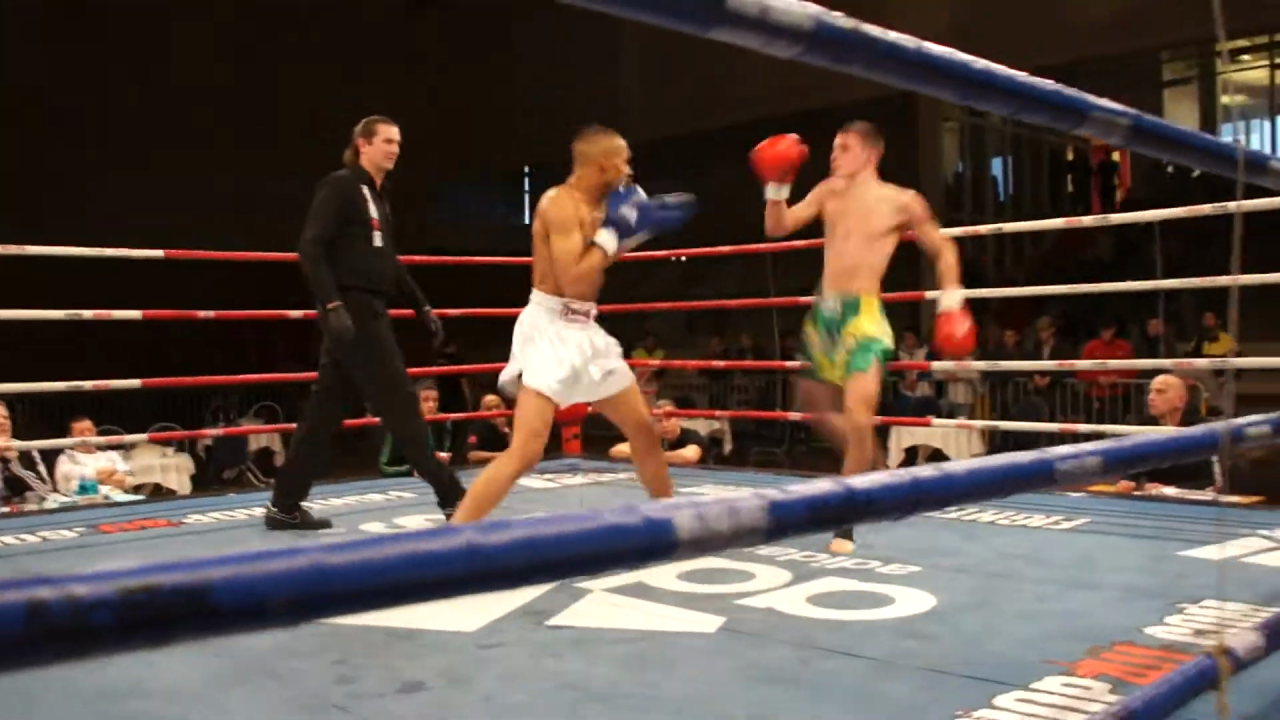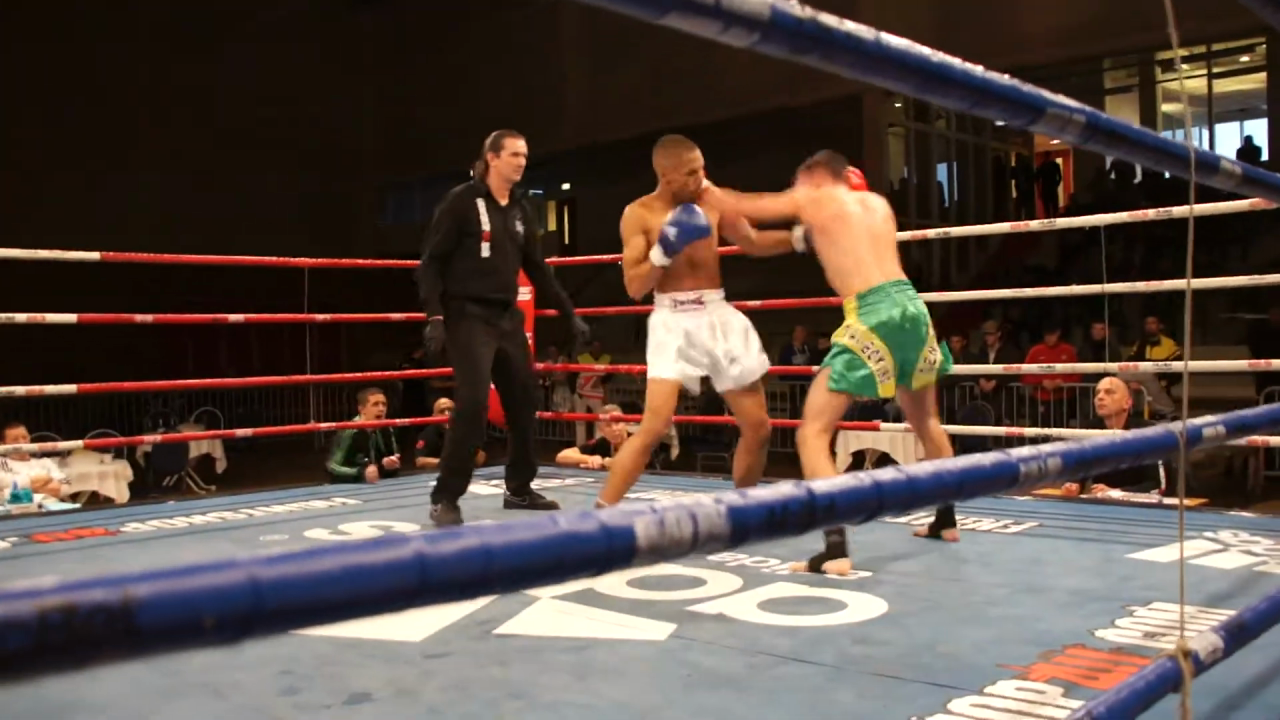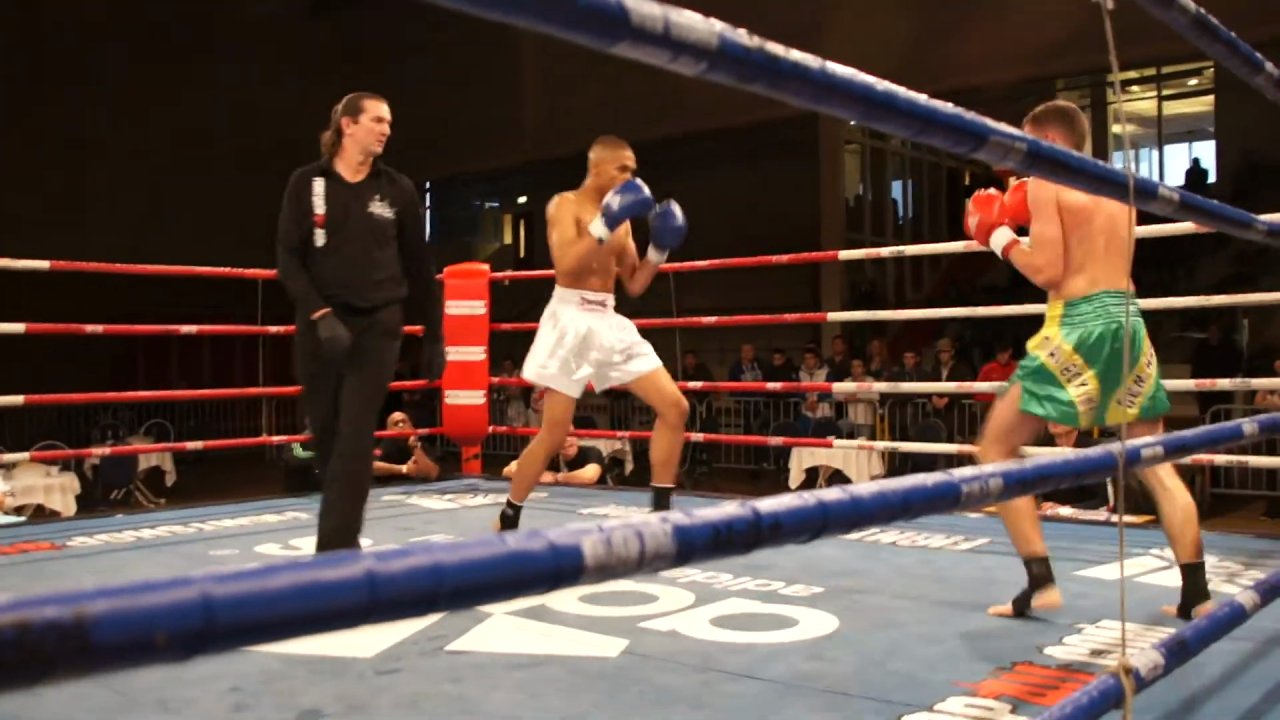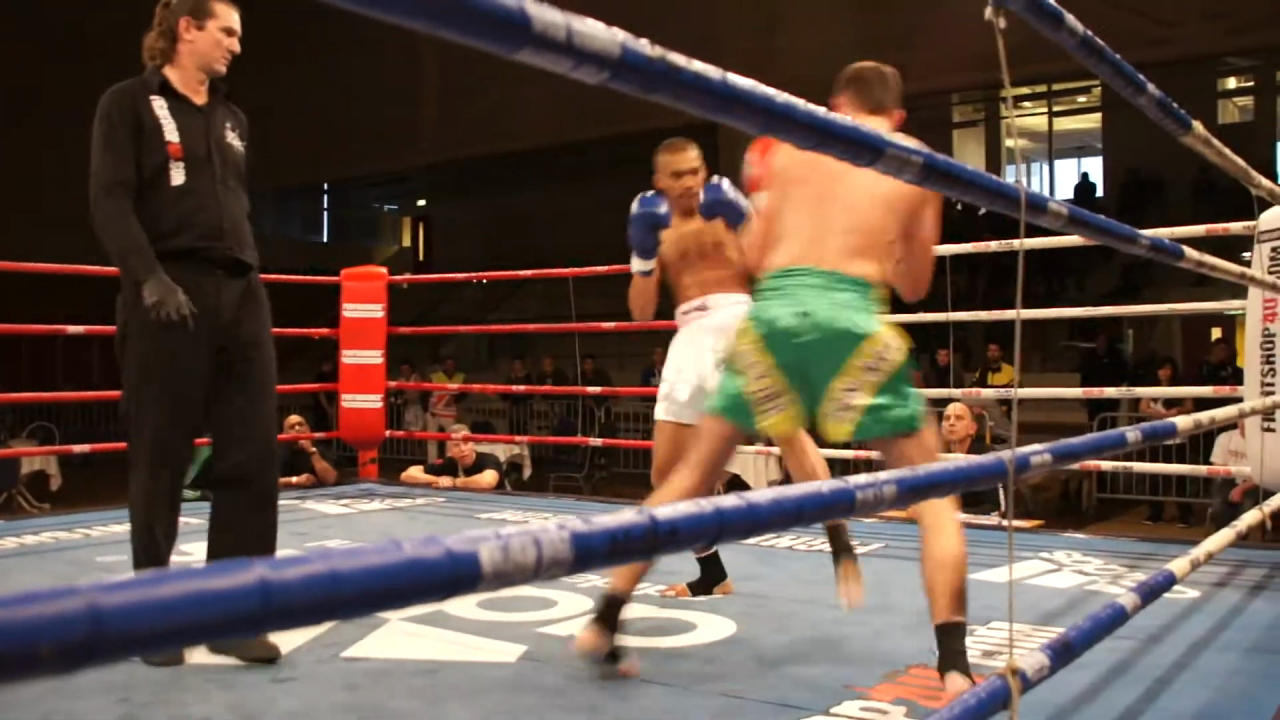
dt=1s
person 1, frame 1
left shoulder: (903, 202)
right shoulder: (831, 190)
left elbow: (943, 251)
right elbow: (777, 226)
left wrist: (954, 306)
right wrist: (776, 183)
left hip: (863, 315)
right hip: (827, 308)
left knee: (859, 422)
right knee: (816, 406)
left ankle: (844, 521)
right ankle: (865, 467)
person 1, frame 2
left shoulder: (811, 198)
right shoulder: (877, 203)
left elbow: (734, 206)
left wrist: (701, 188)
left hip: (868, 319)
right hip: (907, 305)
left knee: (811, 431)
right knee: (924, 421)
left ankle: (835, 548)
right ankle: (946, 518)
person 1, frame 3
left shoulder: (1044, 184)
left elbow: (1047, 274)
left wrist: (1000, 236)
left hip: (1074, 329)
right hip: (1125, 324)
left knee: (994, 449)
right knee: (1156, 466)
left ankle: (1040, 580)
right ankle: (1195, 590)
person 1, frame 4
left shoulder: (791, 149)
right elbow: (914, 285)
left hip: (772, 317)
right hip: (852, 326)
left knee: (690, 477)
right knee: (934, 493)
left ankle: (606, 621)
right ankle: (952, 663)
person 2, frame 1
left shoulder: (379, 193)
right shoulder: (341, 187)
left elbow: (389, 263)
right elbow: (312, 250)
left wrist: (423, 308)
right wrist: (331, 304)
left hip: (366, 311)
right hip: (356, 309)
left knee: (328, 410)
right knee: (400, 401)
left ankle: (285, 503)
right ankle: (451, 497)
person 2, frame 2
left shoulder: (521, 210)
right shoulder: (461, 201)
left elbow: (536, 268)
right elbow: (432, 262)
left wrist: (569, 313)
right wrist: (433, 315)
left hip: (505, 317)
right hip: (467, 315)
left knee: (523, 400)
right knee: (473, 401)
left ankle: (519, 488)
right ankle: (447, 496)
person 2, frame 3
left shoulder: (399, 191)
right shoulder: (306, 183)
left elbow: (419, 268)
right elbow: (289, 260)
left wrist: (432, 337)
right wrist: (320, 314)
left hip: (377, 327)
right hip: (322, 326)
left knee: (354, 438)
right knee: (325, 437)
left ankle: (334, 552)
right ankle: (340, 537)
person 2, frame 4
left shoulder: (233, 120)
right shoulder: (129, 104)
right elbow: (109, 202)
left wrist: (258, 300)
right wrist: (149, 279)
left hip: (238, 295)
right hip: (169, 297)
left knee: (252, 457)
right knee: (161, 456)
person 3, frame 1
left shoulder: (593, 201)
right shoulder: (561, 204)
right elbow: (574, 284)
right wrist: (612, 233)
left hip: (584, 331)
right hip: (549, 329)
left knee: (645, 432)
right knee: (525, 451)
person 3, frame 2
right shoulder: (637, 214)
left elbow: (755, 242)
right elbow: (634, 287)
right wrist: (663, 249)
left hip: (719, 319)
right hip: (674, 323)
left knee: (757, 428)
right knee: (652, 430)
person 3, frame 3
left shoulder: (617, 214)
right shoulder: (564, 205)
left elbow: (635, 284)
right elbow: (566, 265)
left wrist: (660, 246)
right wrist: (606, 222)
left hip: (610, 322)
right hip: (569, 322)
left knee: (674, 406)
right knee: (554, 434)
left ankle: (662, 509)
right ankle: (508, 519)
person 3, frame 4
left shoulder: (729, 211)
right shoulder: (658, 232)
right elbow: (641, 313)
left wrist: (743, 221)
right wrist: (644, 253)
left hip: (740, 325)
right hip: (690, 340)
left knee: (785, 429)
right knee: (666, 469)
left ankle: (840, 547)
right ankle: (712, 571)
